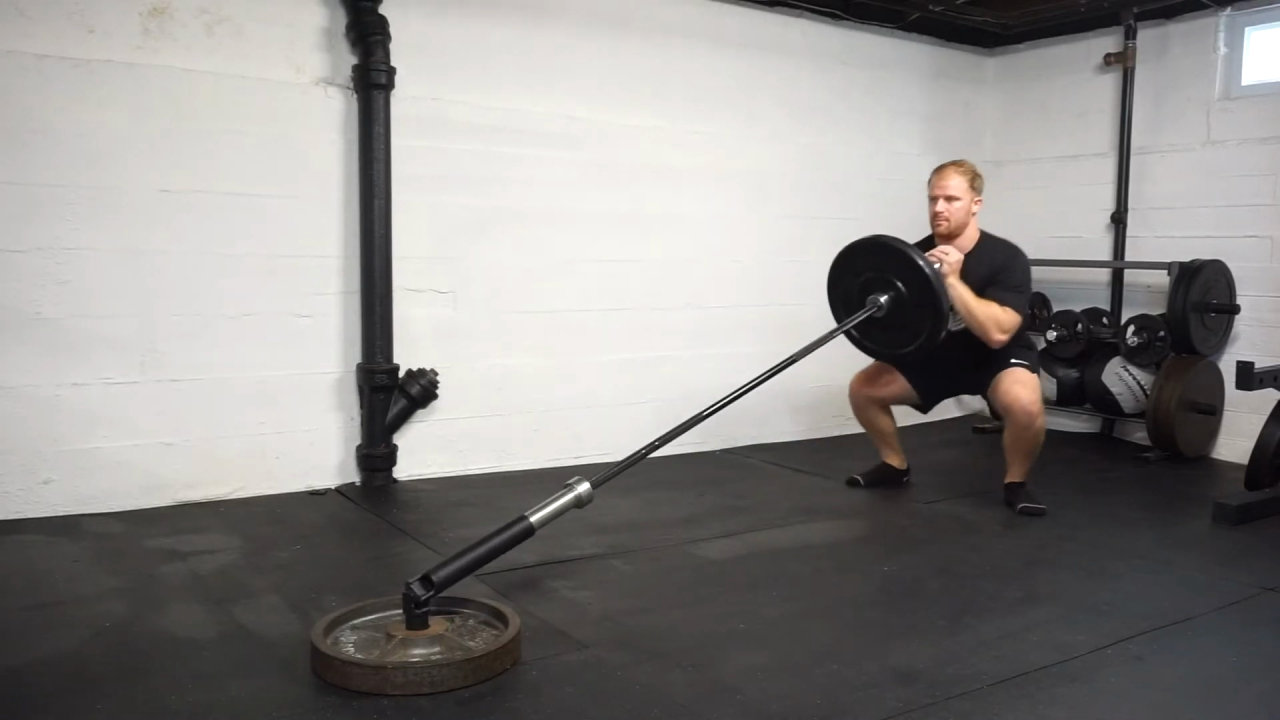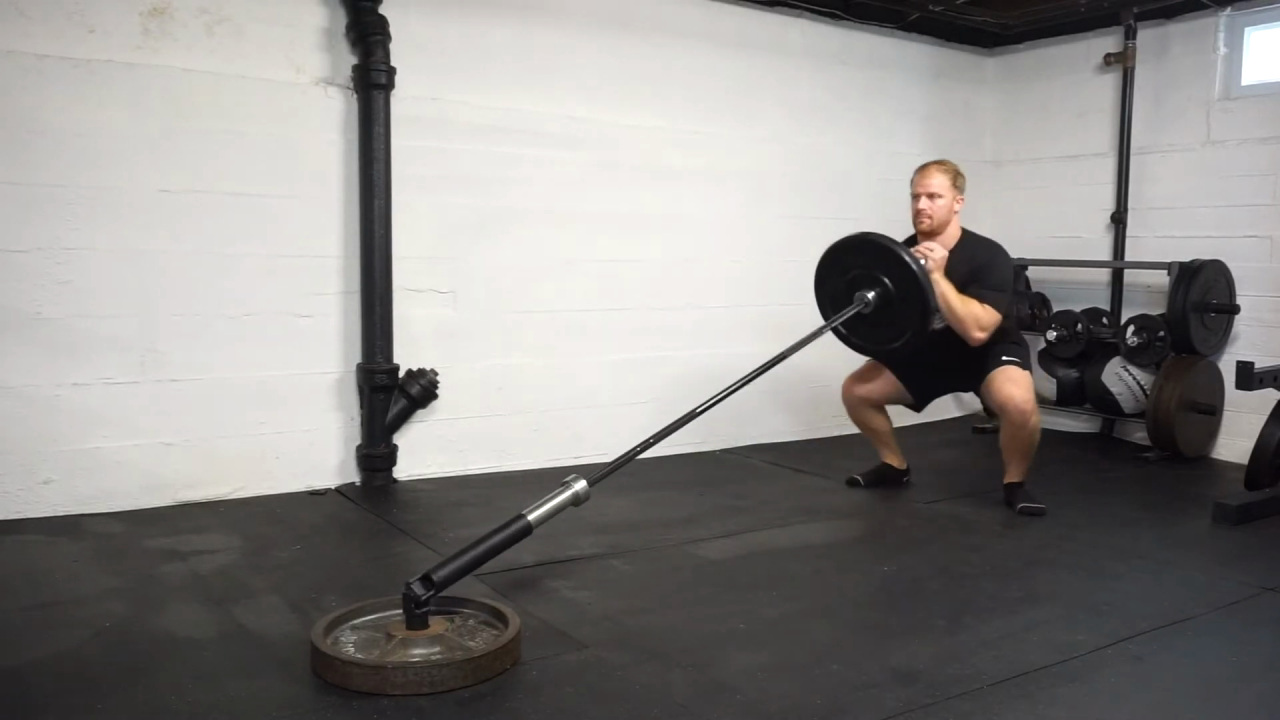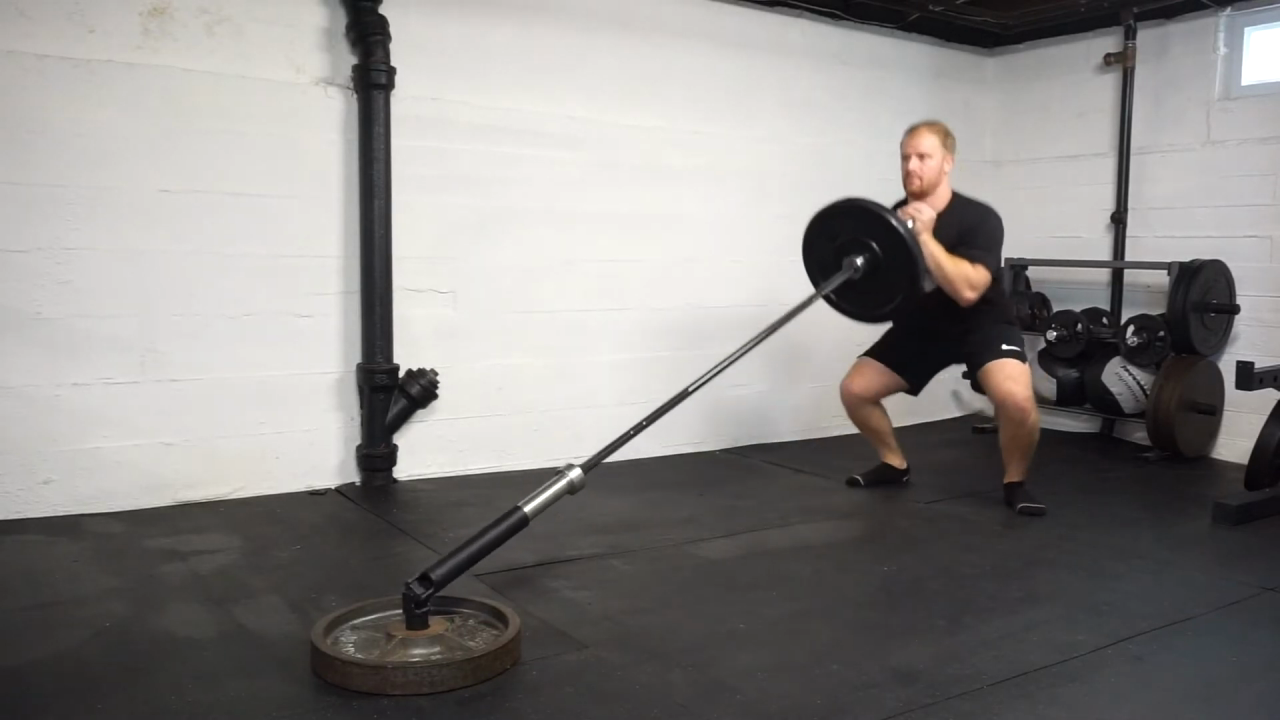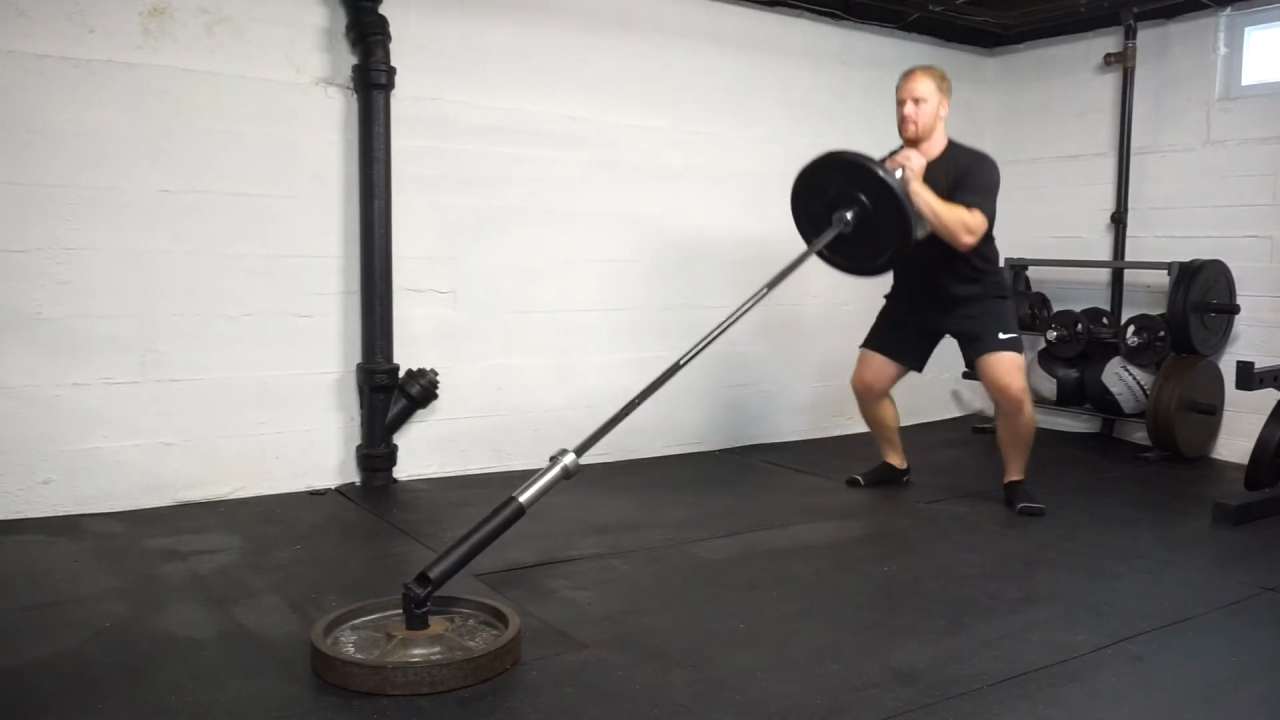
dt=0.2s
person 1, frame 1
left shoulder: (1005, 259)
left elbow: (997, 333)
left wrist: (952, 280)
left hip: (999, 357)
right hip: (937, 354)
left knee: (1025, 404)
right knee: (864, 388)
left ankle: (1015, 483)
right ankle: (895, 465)
person 1, frame 2
left shoulder: (987, 256)
left elbow: (977, 331)
left wrist: (936, 276)
left hip: (991, 351)
right hip: (927, 353)
left knee: (1017, 403)
right knee: (856, 390)
left ankle: (1015, 483)
right ankle: (895, 465)
person 1, frame 3
left shoulder: (977, 218)
right shoulder: (895, 217)
left elbow: (968, 290)
left wrist: (925, 237)
left hip: (983, 327)
right hip: (920, 328)
left knee: (1016, 398)
right knee: (854, 389)
left ankle: (1015, 483)
right ankle: (895, 464)
person 1, frame 4
left shoulder: (973, 165)
right shoulder: (888, 168)
left elbow: (966, 233)
left wrist: (916, 186)
left hip: (976, 296)
right hip: (912, 296)
left knee: (1010, 388)
right knee: (867, 382)
left ankle: (1015, 483)
right ankle: (895, 465)
